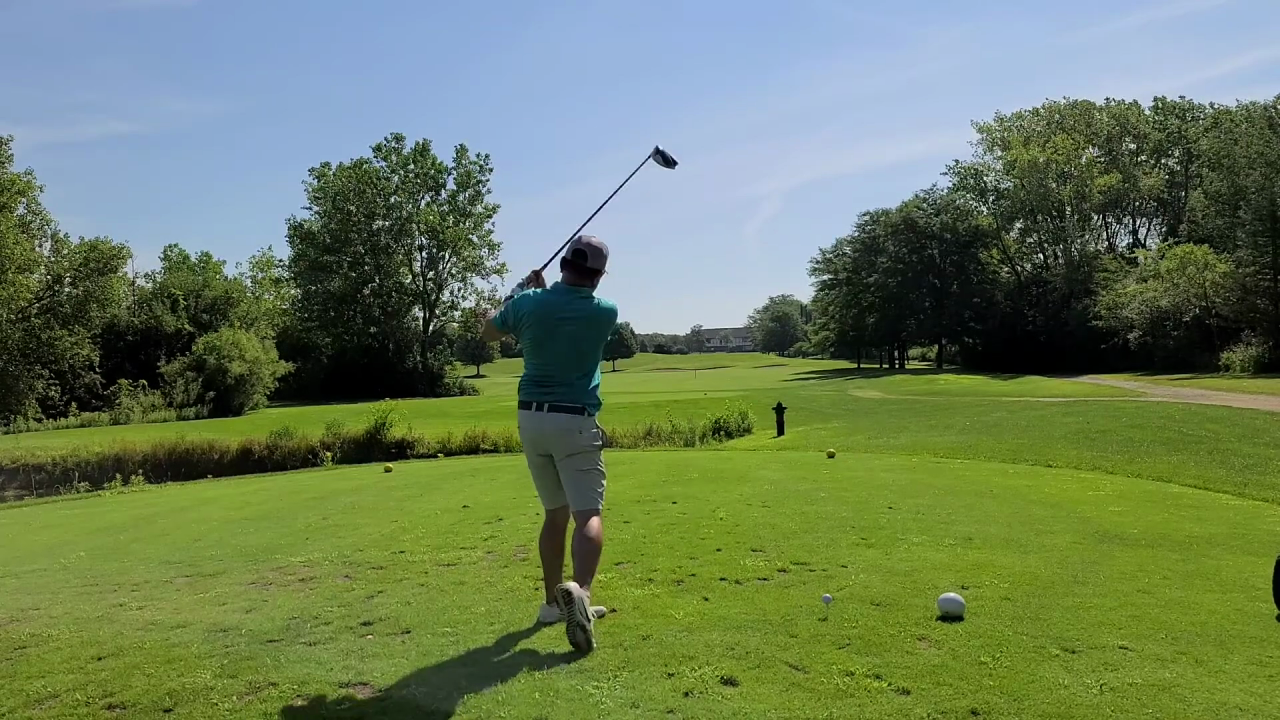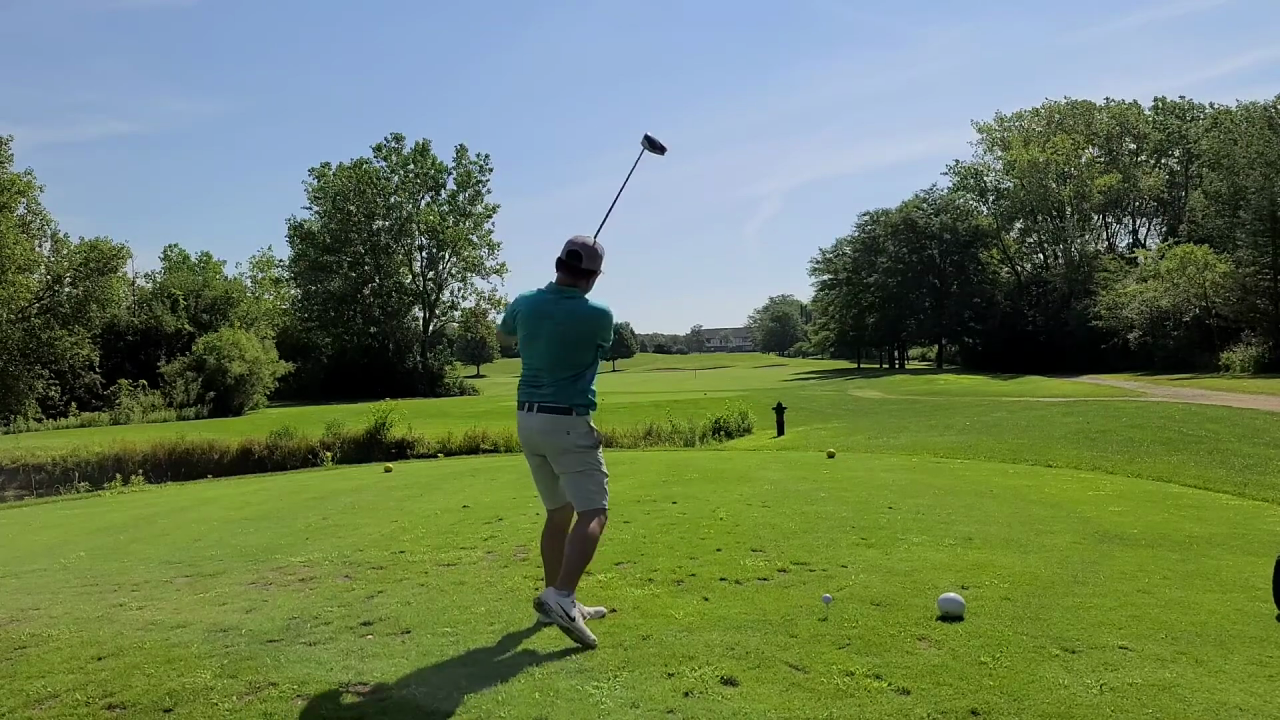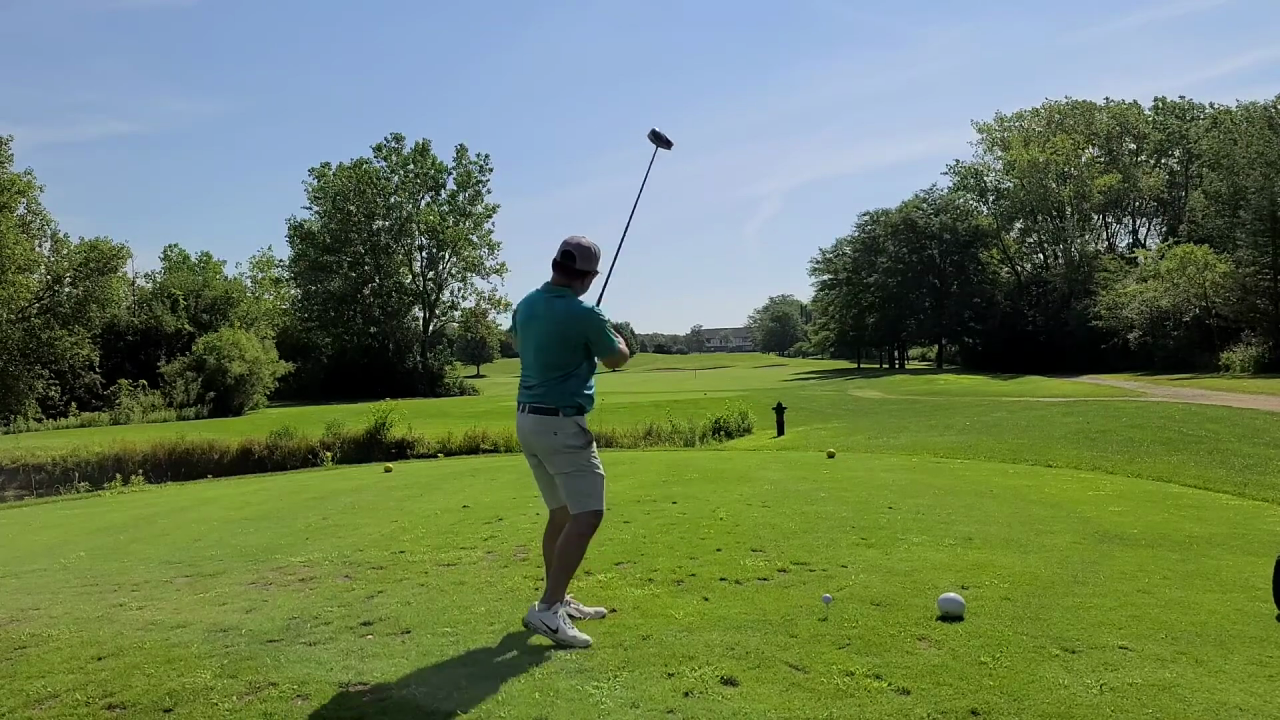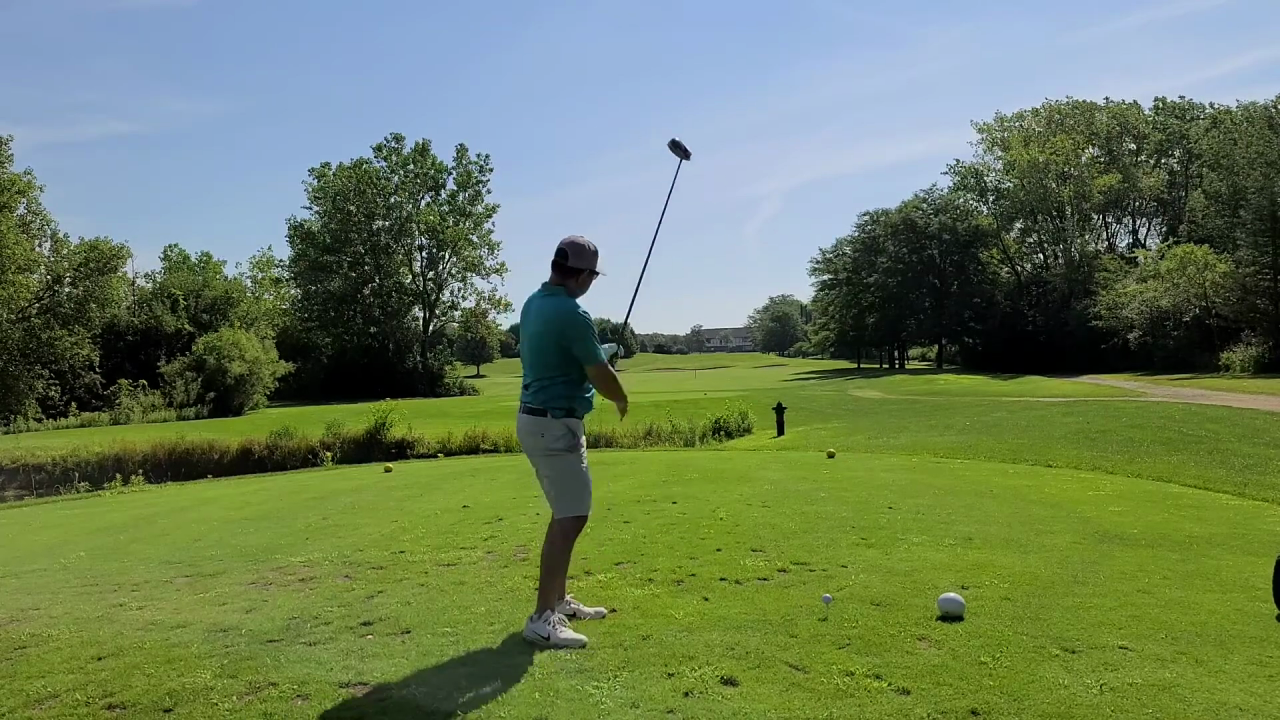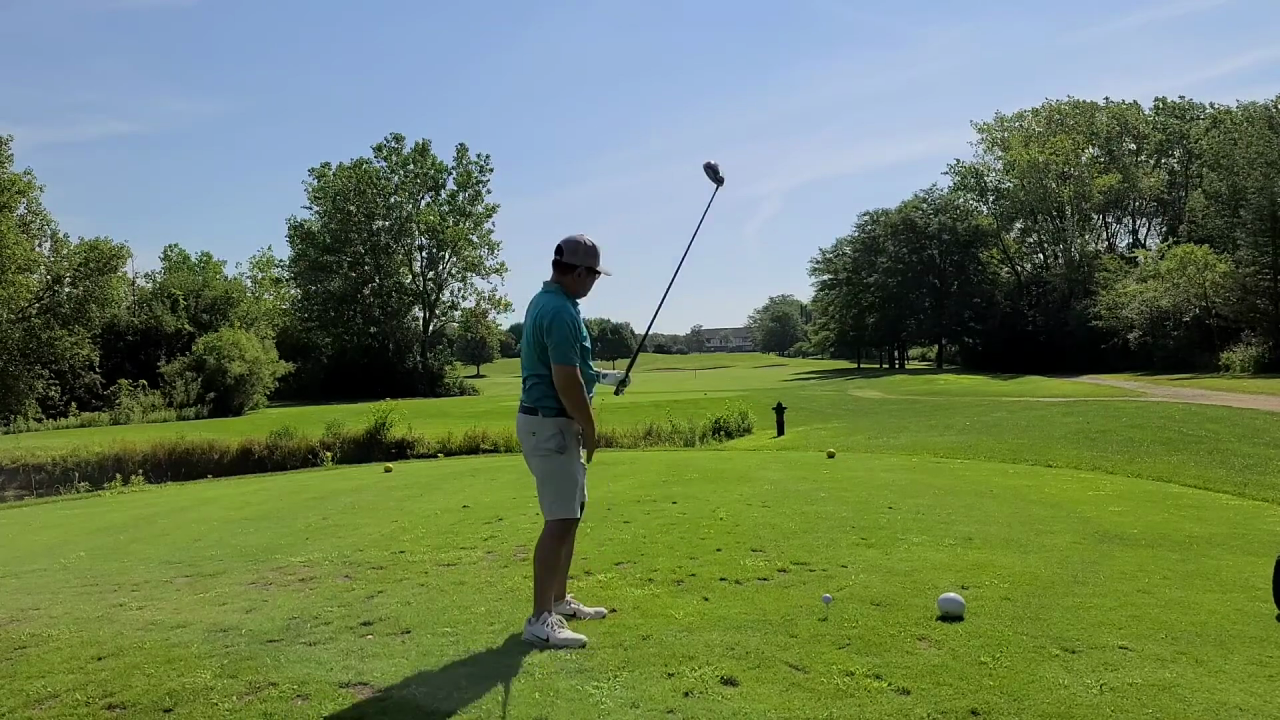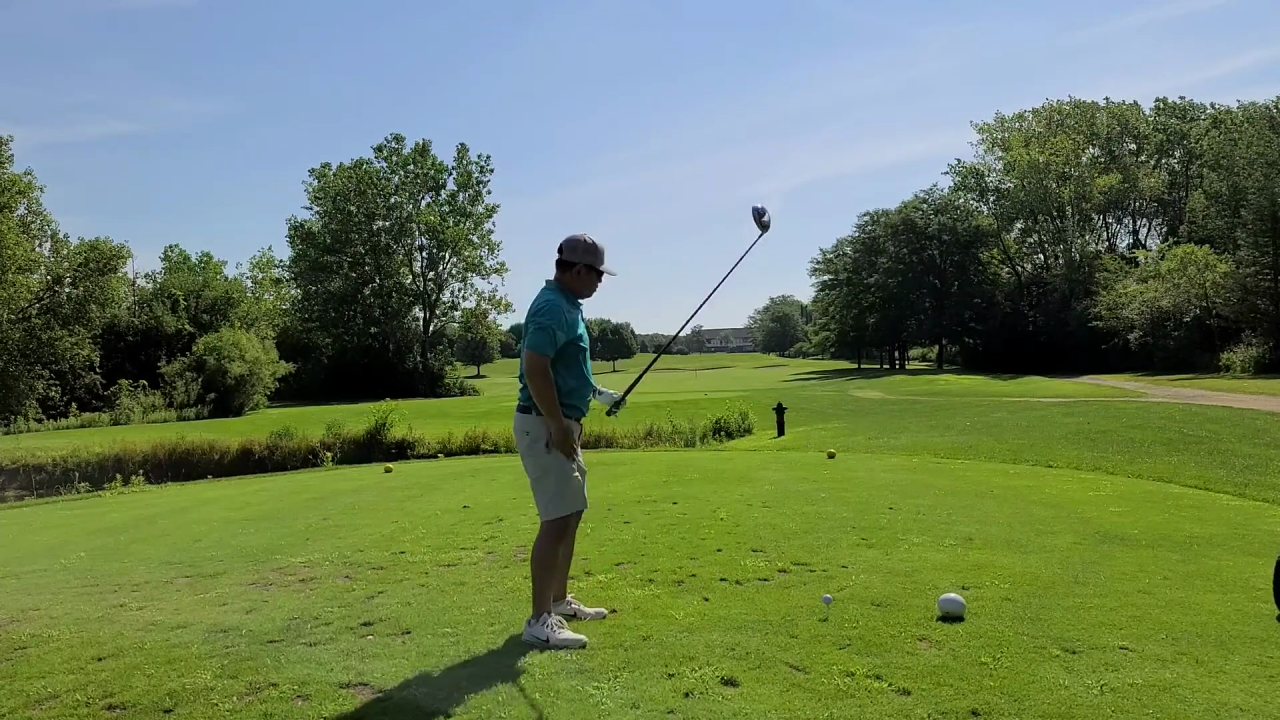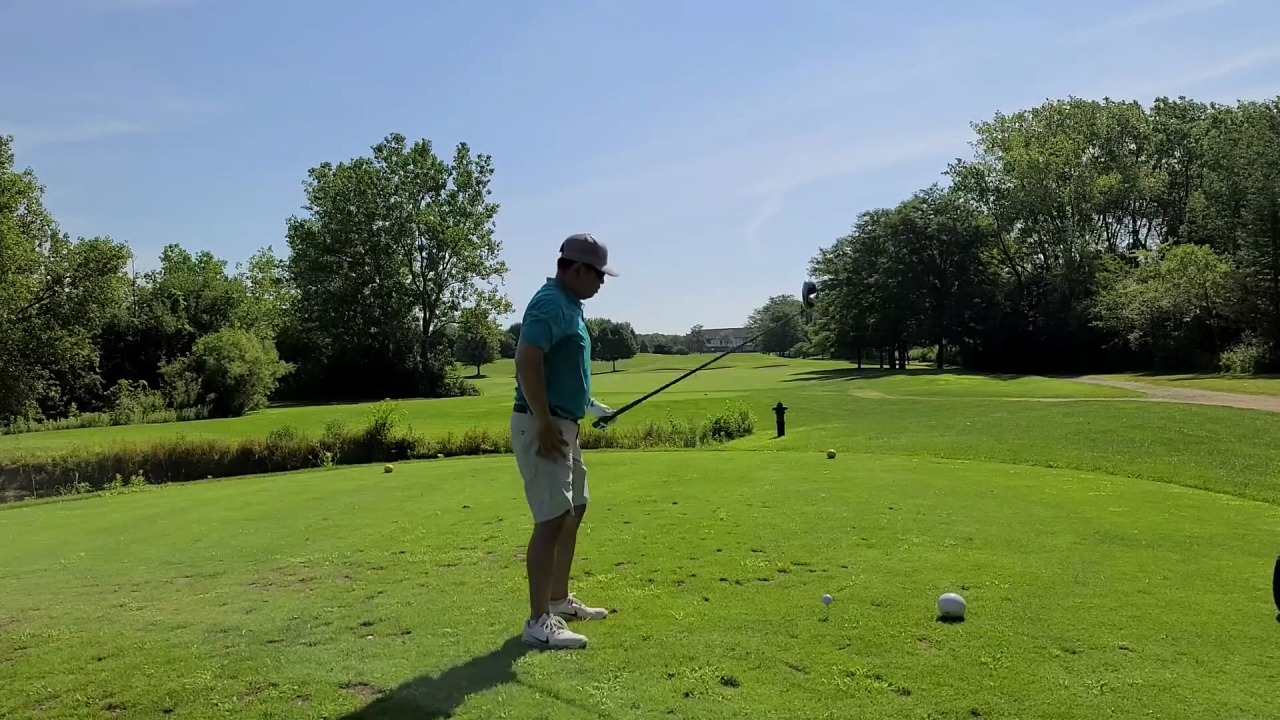
dt=0.1s
person 1, frame 1
left shoulder: (528, 303)
right shoulder: (605, 312)
left elbow: (489, 332)
left hip: (532, 418)
right hip: (575, 423)
left knee: (556, 512)
right knee: (587, 513)
left ankle: (554, 601)
right ankle: (579, 591)
person 1, frame 2
left shoulder: (524, 304)
right shoulder: (596, 315)
left elbow: (504, 335)
left hip: (529, 419)
right hip: (567, 423)
left knee: (560, 512)
right knee: (592, 512)
left ankle: (558, 598)
right ankle: (562, 596)
person 1, frame 3
left shoulder: (528, 304)
right shoulder: (584, 315)
right elbow: (617, 359)
right wrist: (617, 340)
left hip: (530, 420)
right hip: (562, 424)
left knee: (562, 512)
right knee: (587, 513)
left ankle: (559, 602)
right ankle: (547, 607)
person 1, frame 4
left shoulder: (535, 303)
right shoulder: (573, 315)
right elbow: (600, 378)
left wrist: (594, 355)
right wrist: (621, 399)
left hip: (539, 420)
right hip: (556, 425)
left knee: (566, 513)
right knee: (571, 518)
left ankle: (558, 601)
right ankle: (542, 618)
person 1, frame 5
left shoulder: (543, 301)
right shoulder: (562, 312)
right elbow: (566, 379)
left wrist: (598, 374)
right wrist: (589, 428)
left hip: (541, 420)
right hip: (552, 425)
left knee: (565, 514)
right knee: (561, 521)
left ankle: (558, 600)
right ankle: (540, 620)
person 1, frame 6
left shoulder: (564, 304)
right shoulder: (553, 306)
right elbow: (534, 366)
left wrist: (596, 392)
right wrist: (556, 425)
left hip: (563, 423)
right hip: (546, 427)
left knee: (571, 514)
right knee: (558, 519)
left ankle: (559, 600)
right ankle: (540, 621)
person 1, frame 7
left shoulder: (566, 304)
right shoulder: (552, 303)
right elbow: (526, 359)
left wrist: (588, 405)
right wrist: (545, 421)
left hip: (561, 424)
right hip: (543, 427)
left knee: (573, 511)
right knee: (552, 520)
left ankle: (559, 600)
right ankle: (539, 622)
